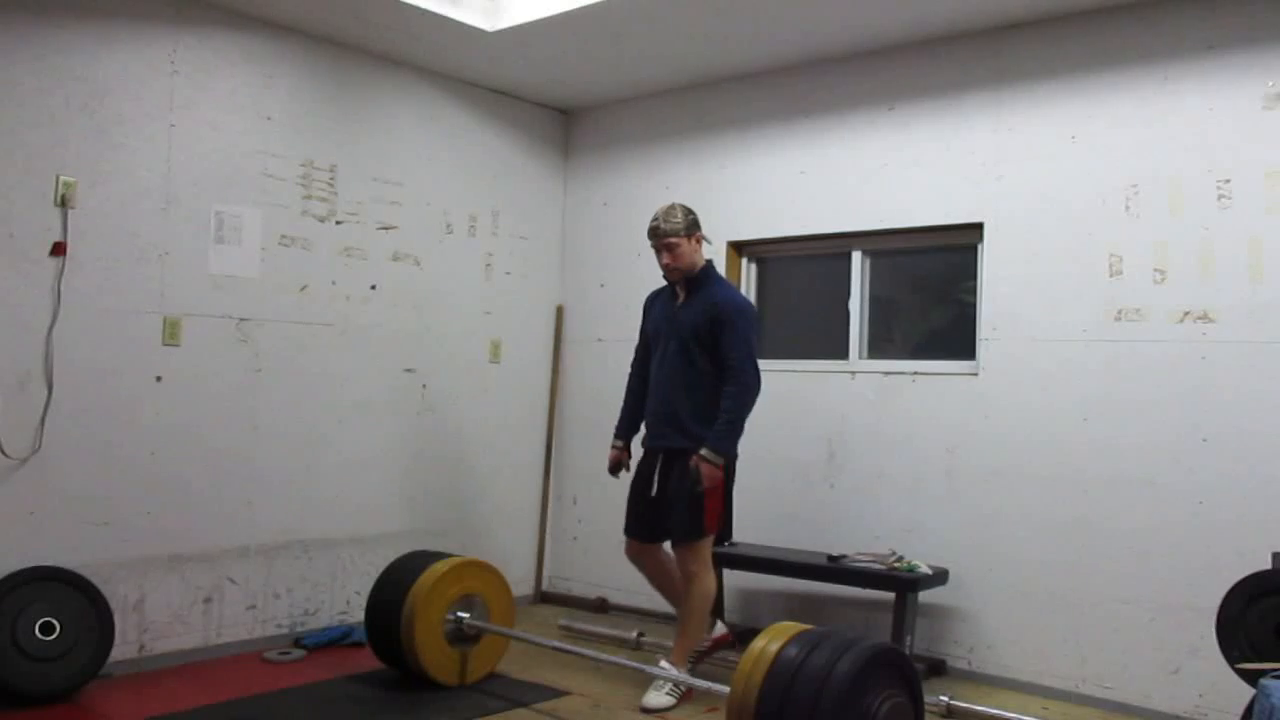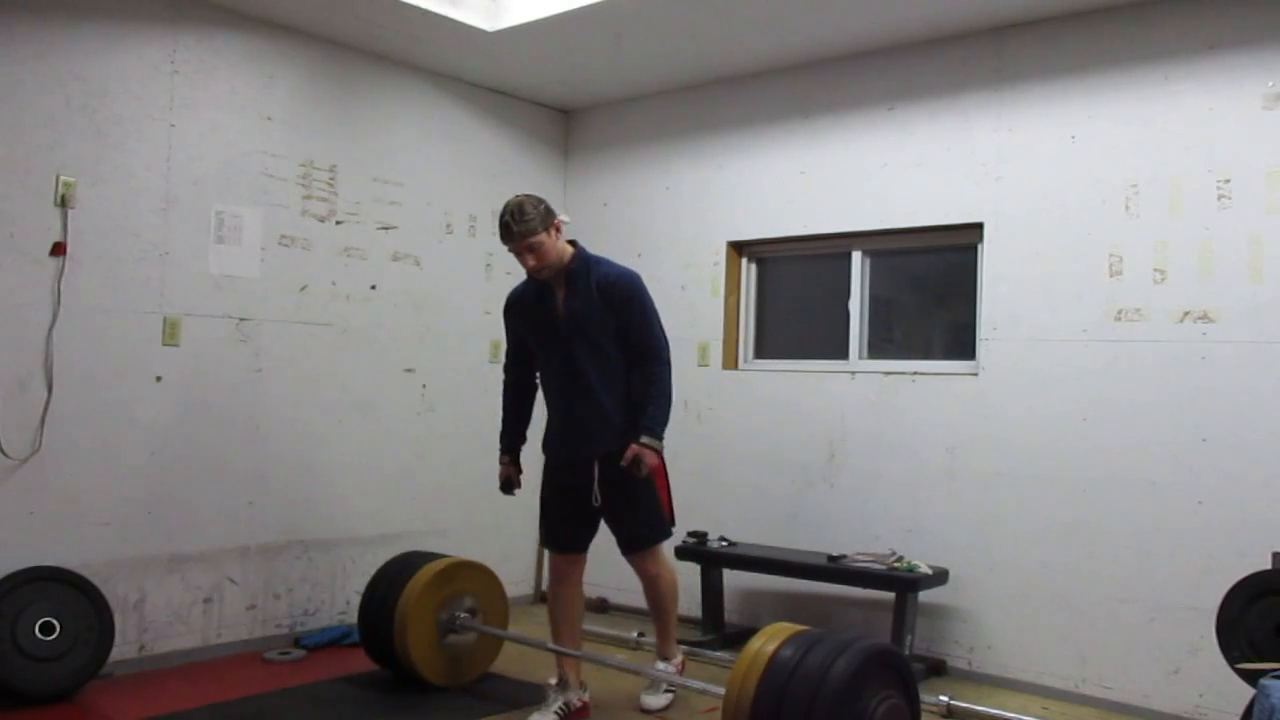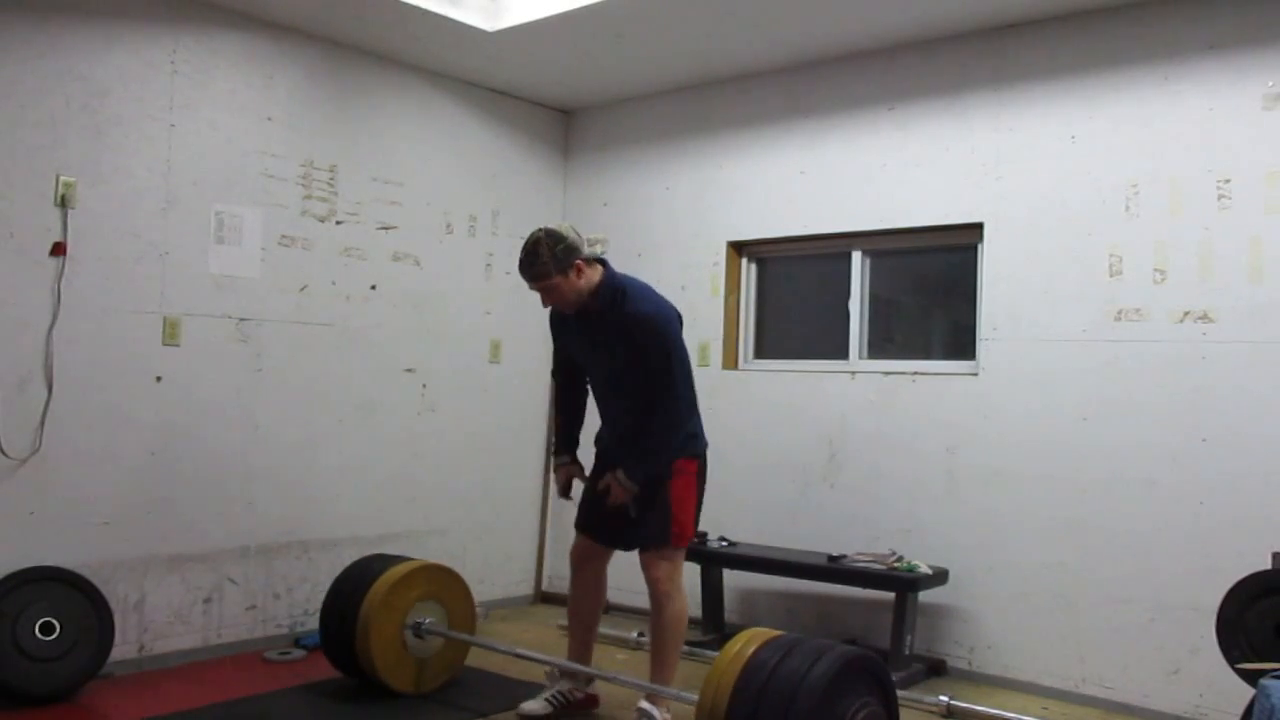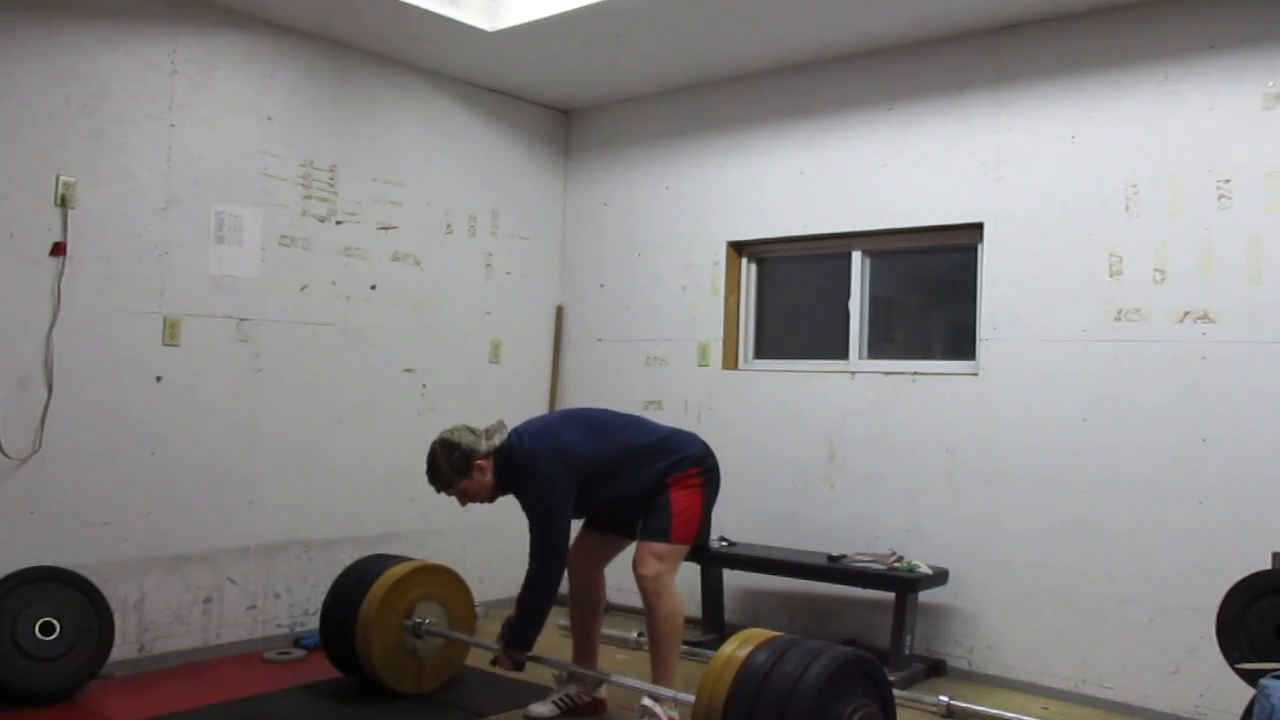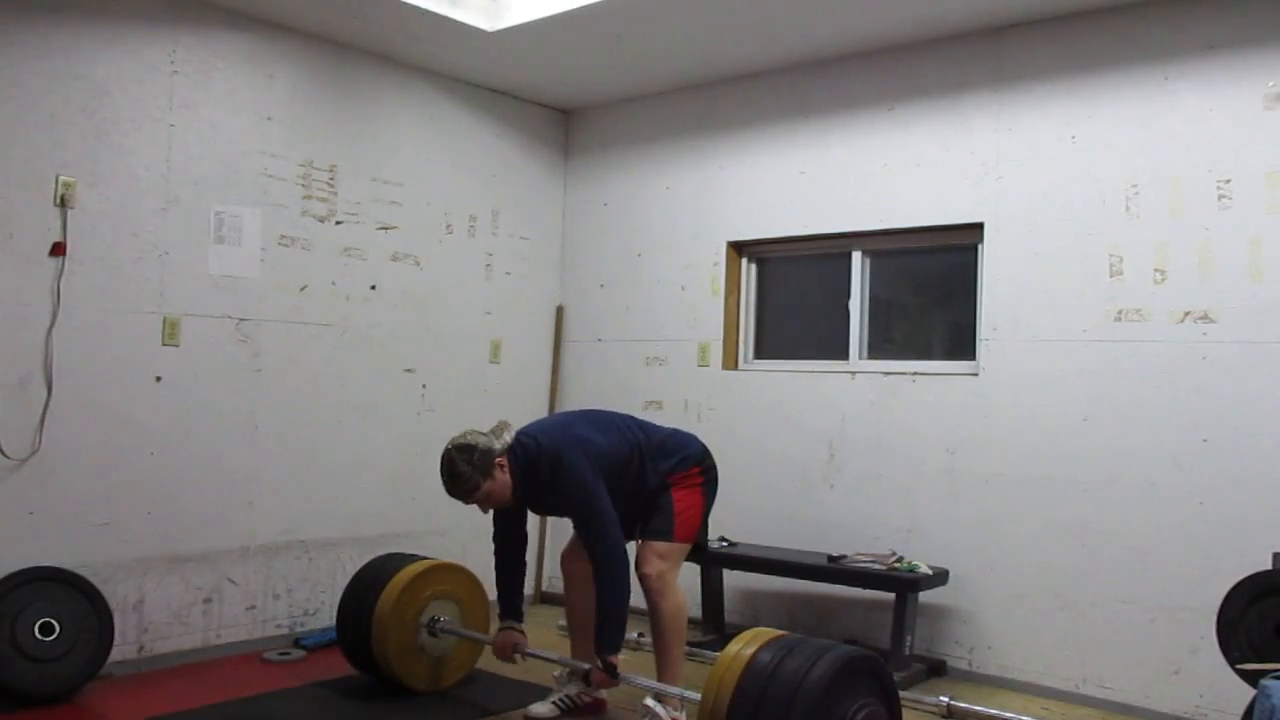
dt=1s
person 1, frame 1
left shoulder: (728, 303)
right shoulder: (656, 302)
left elbow: (743, 382)
left wrist: (714, 449)
right wrist: (624, 434)
left hip: (701, 454)
right hip: (659, 449)
left knee: (693, 557)
right knee: (640, 547)
left ankle: (677, 669)
right ankle: (707, 629)
person 1, frame 2
left shoulder: (617, 284)
right shoulder: (521, 302)
left elbow: (654, 362)
right elbow: (519, 379)
left wrist: (649, 436)
right wrist: (509, 450)
left hip: (625, 449)
right hip: (565, 454)
left knee: (648, 558)
right knee: (563, 566)
left ankle: (668, 661)
person 1, frame 3
left shoulder: (647, 312)
right shoulder: (566, 316)
left elbow: (676, 401)
right elbow: (568, 381)
left wrist: (633, 473)
right wrist: (564, 451)
left hip: (668, 455)
right hip: (615, 452)
left knee: (662, 571)
right knee: (584, 557)
person 1, frame 4
left shoulder: (541, 465)
right shoulder: (516, 457)
left elbow: (549, 560)
right elbow: (547, 551)
left wrist: (517, 644)
right wrist: (519, 618)
left hip: (682, 470)
right hip: (637, 480)
left knee: (650, 571)
right knee: (580, 561)
right ankle: (585, 687)
person 1, frame 5
left shoulder: (564, 465)
right shoulder: (513, 464)
left elbow: (610, 554)
right elbow: (509, 546)
left wrist: (607, 652)
right wrist: (509, 621)
left hip: (681, 472)
right hip: (633, 483)
left knee: (653, 571)
right knee: (574, 562)
right ankle: (584, 687)
